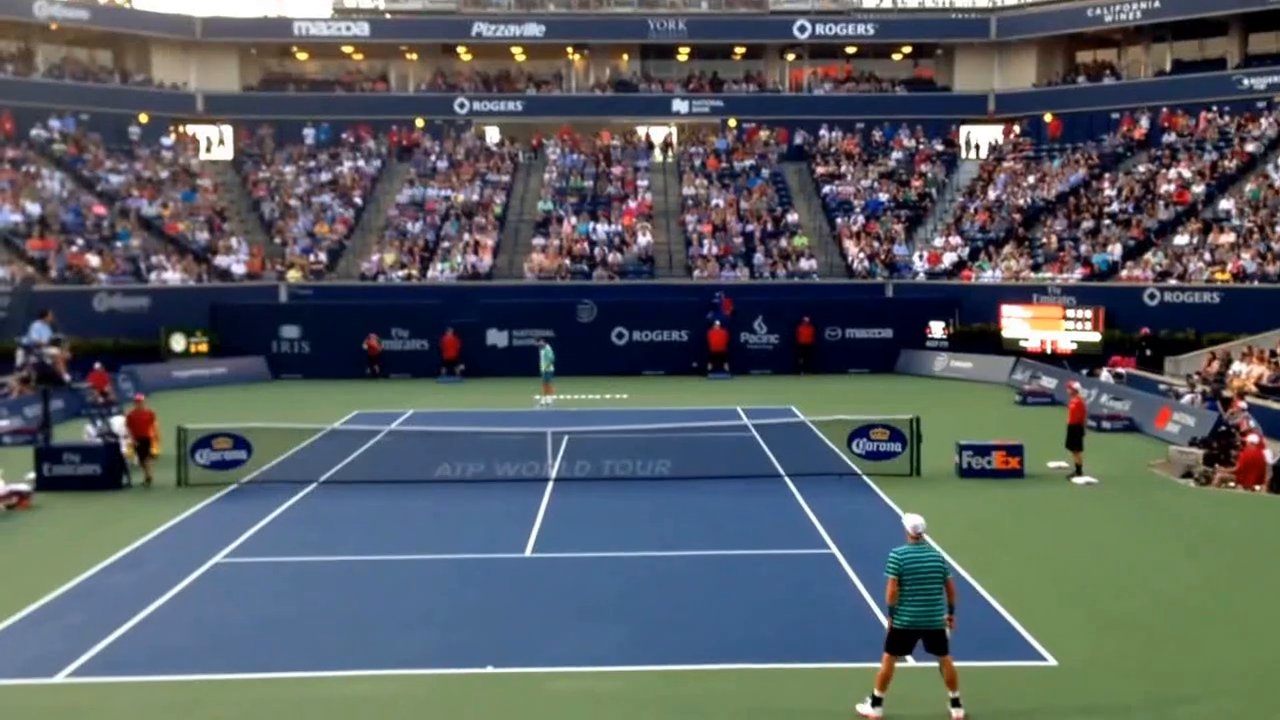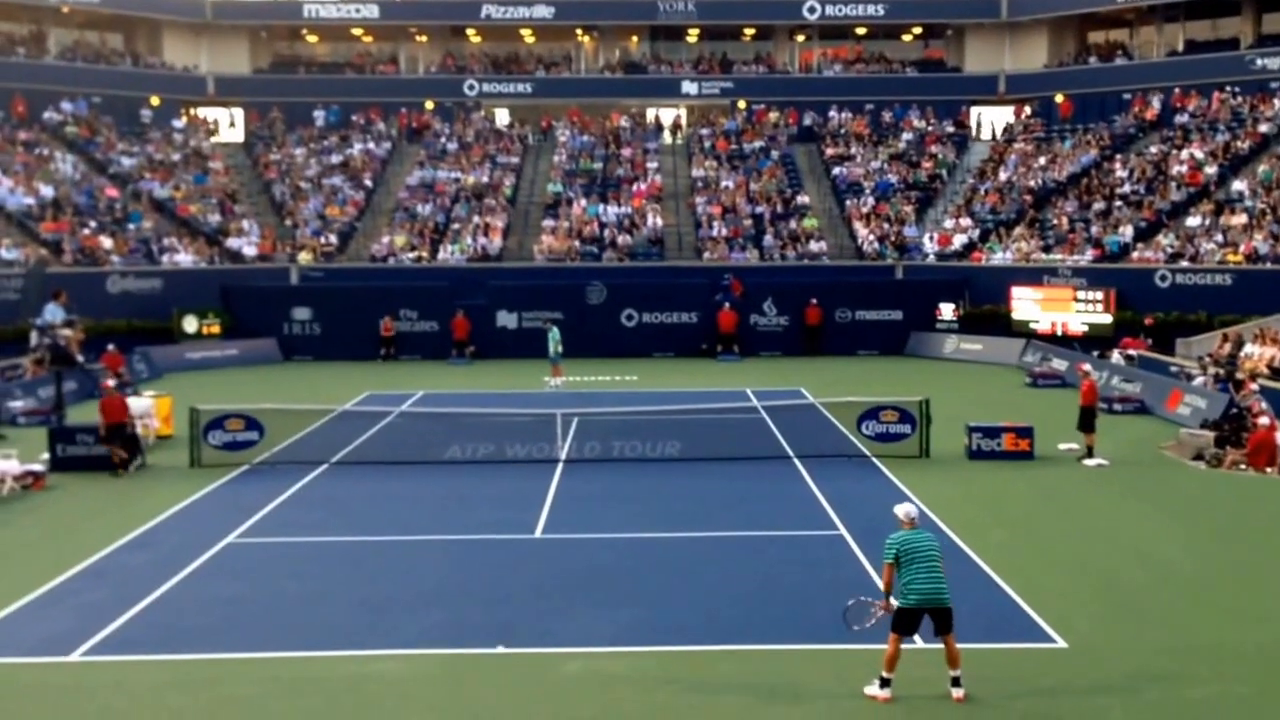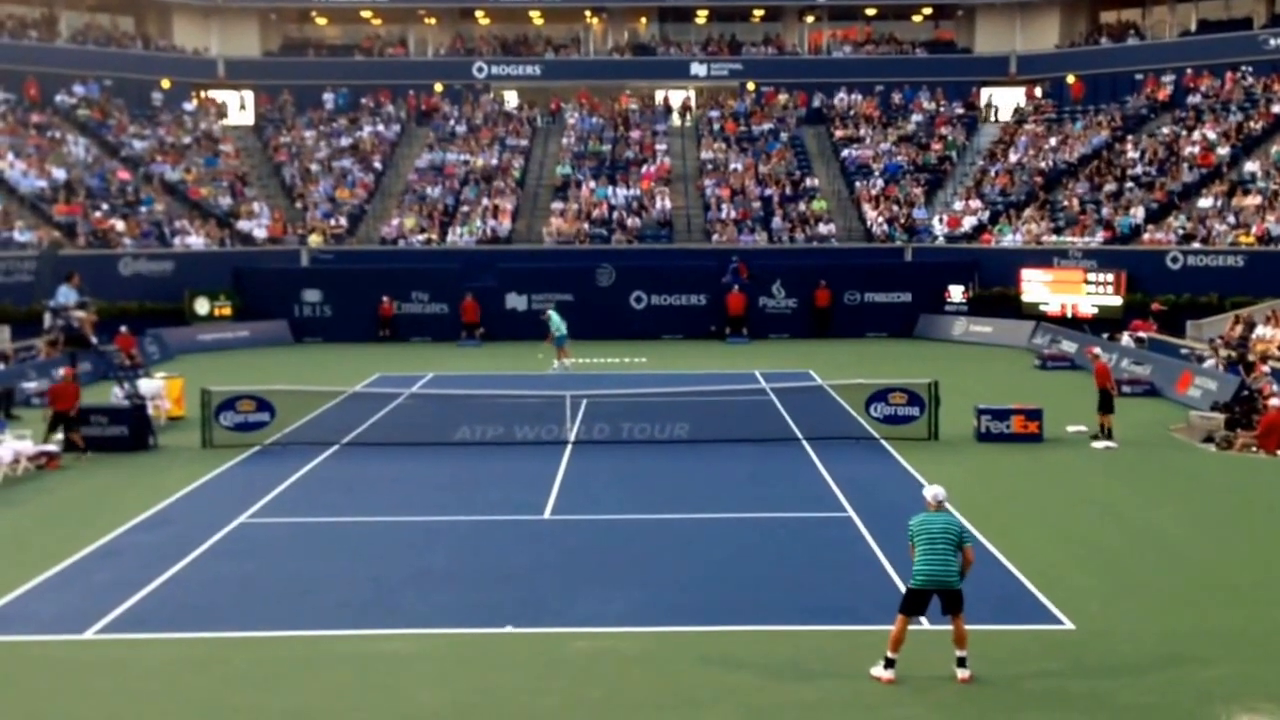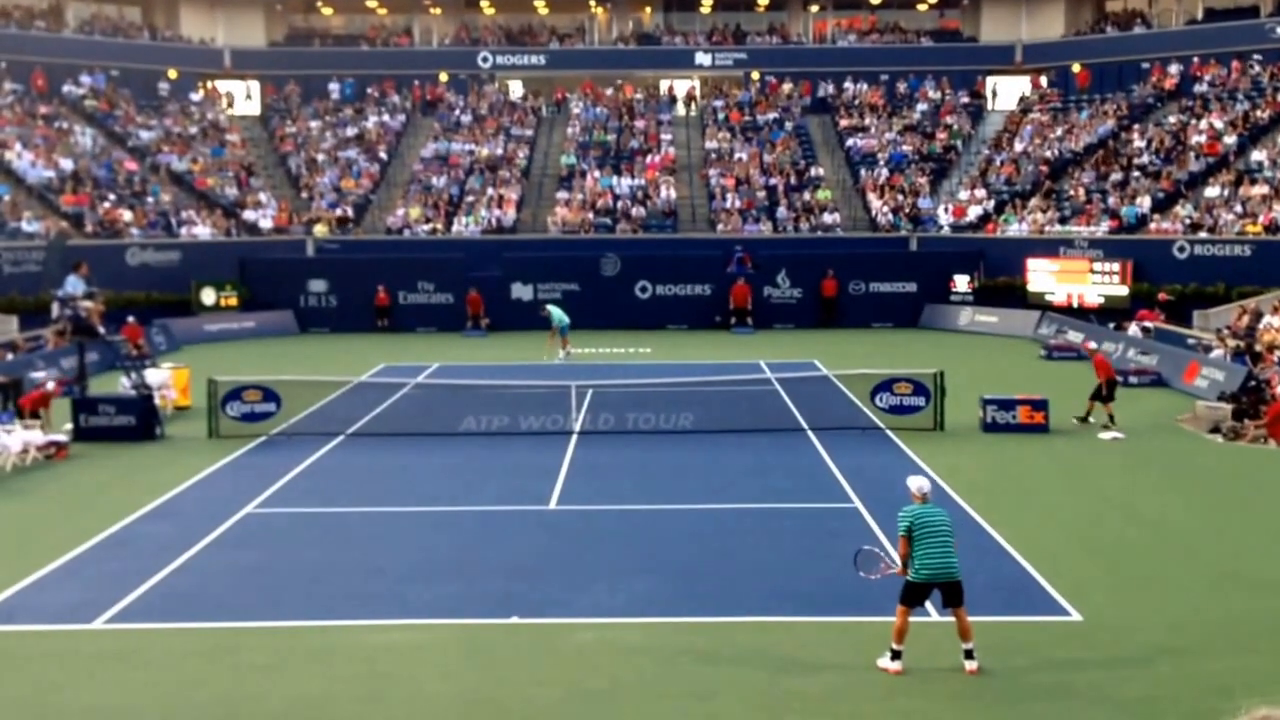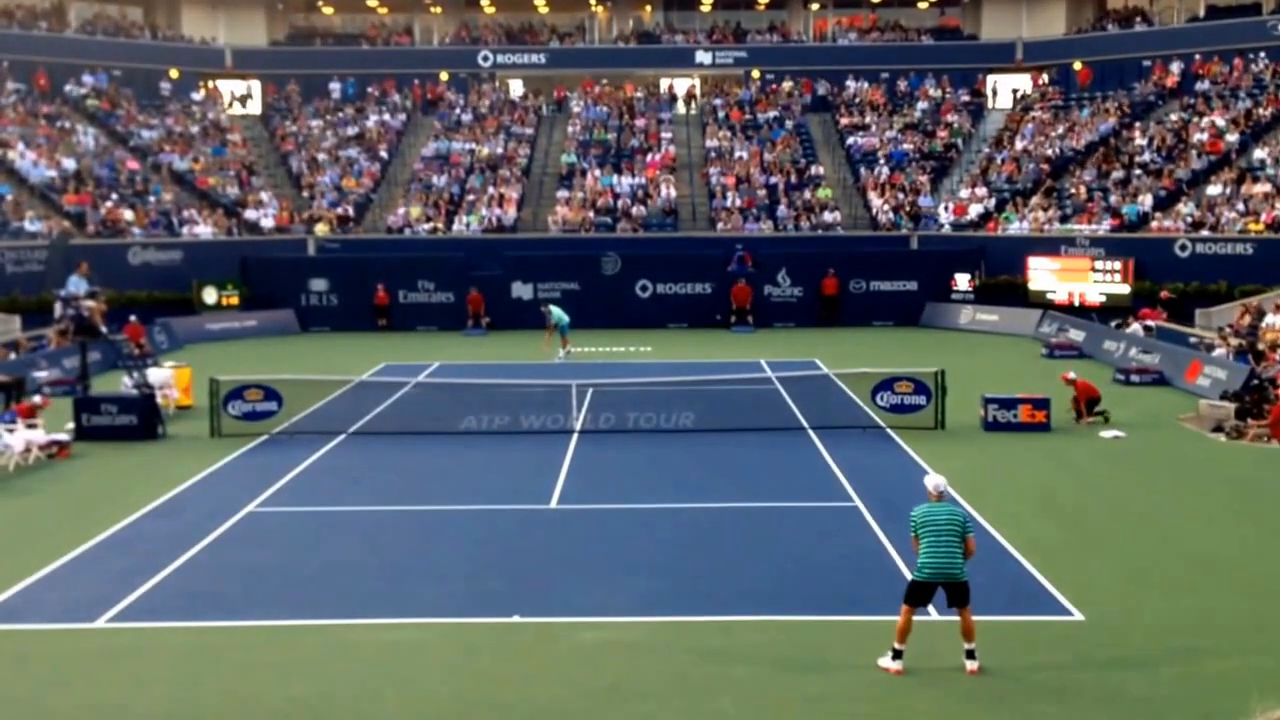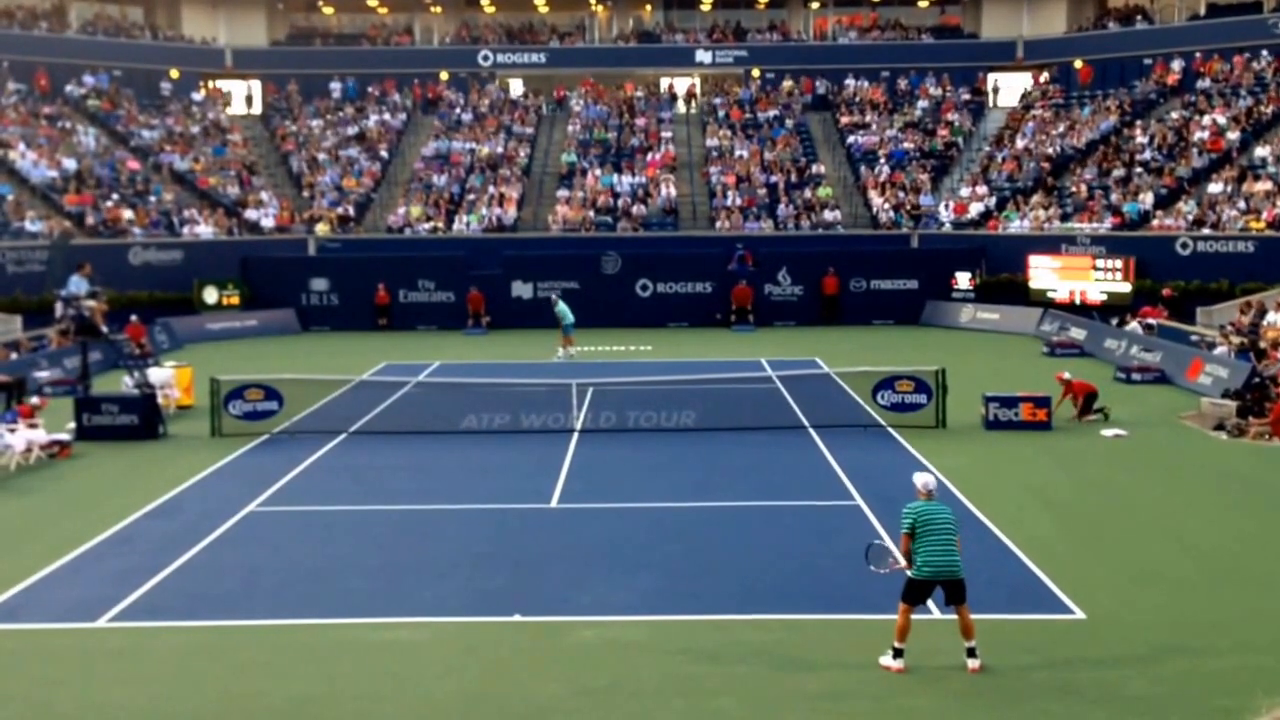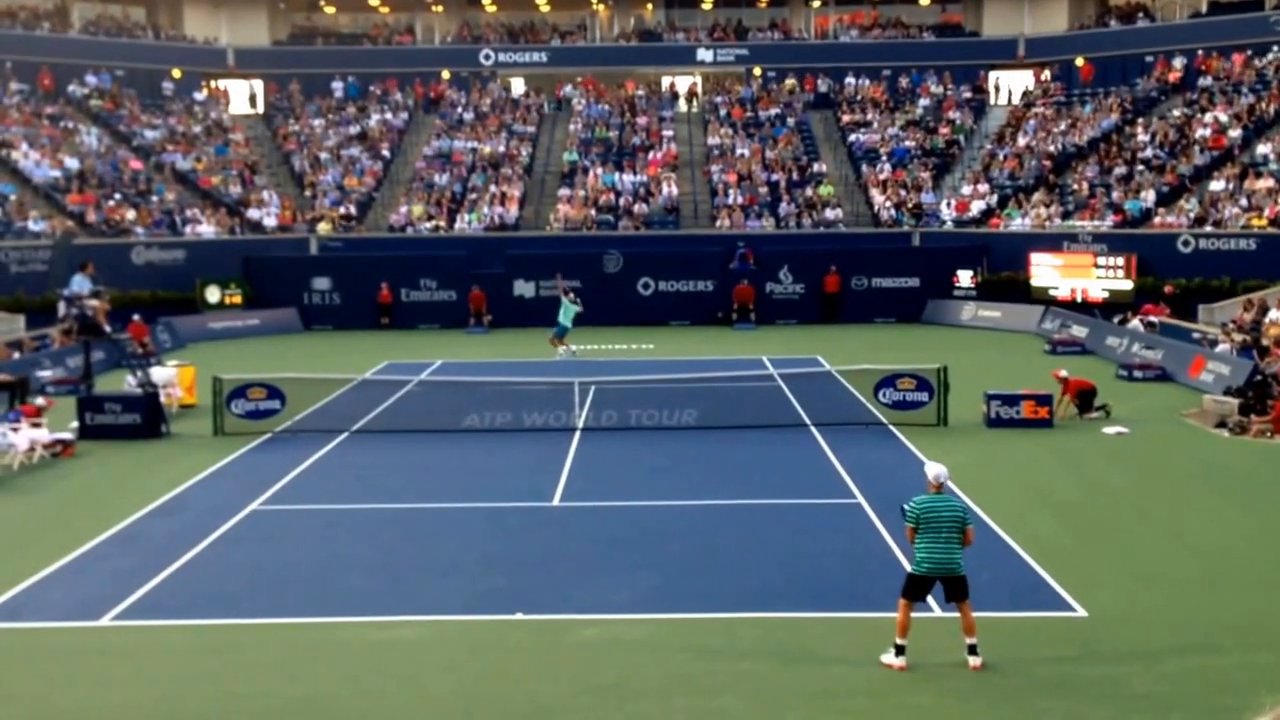
dt=0.7s
person 1, frame 1
left shoulder: (897, 555)
right shoulder: (938, 556)
left elbow: (892, 590)
right elbow: (950, 588)
left wrist: (891, 616)
right wrist: (951, 612)
left hip: (905, 621)
right hip: (935, 620)
left knee: (888, 660)
right knee: (946, 660)
person 1, frame 2
left shoulder: (894, 540)
right shoulder: (932, 539)
left elbow: (888, 576)
left wrist: (887, 599)
left hip: (911, 599)
right hip: (941, 597)
left knee: (895, 639)
right knee: (948, 640)
left ankle: (884, 687)
right ankle: (957, 687)
person 1, frame 3
left shoulder: (915, 521)
right shoulder: (957, 523)
right elbow: (969, 558)
right wrist: (960, 577)
left hip: (921, 579)
right hip: (950, 580)
left knee: (902, 621)
right knee: (958, 619)
left ankle: (888, 668)
right ankle: (962, 668)
person 1, frame 4
left shoulder: (907, 513)
right shoulder: (943, 514)
left elbow: (903, 550)
left wrist: (904, 566)
left hip: (921, 574)
right hip: (950, 571)
left knee: (902, 611)
right knee: (960, 612)
left ankle: (895, 660)
right ankle: (970, 659)
person 1, frame 5
left shoulder: (917, 512)
right shoulder: (960, 513)
left elbow: (917, 547)
right elbow: (971, 549)
left hip: (926, 572)
right hip: (955, 572)
left knee: (907, 611)
right knee: (965, 612)
left ankle: (896, 659)
right ankle: (971, 659)
person 1, frame 6
left shoulder: (911, 509)
right shoulder: (948, 511)
left elbow: (905, 547)
right elbow: (956, 547)
left wrist: (909, 563)
left hip: (924, 571)
right hip: (953, 569)
left knee: (904, 610)
right knee: (962, 610)
left ankle: (897, 658)
right ankle: (972, 657)
person 1, frame 7
left shoulder: (916, 504)
right shoulder: (960, 505)
left elbow: (911, 538)
right elbow: (969, 539)
left hip: (924, 567)
right hip: (953, 567)
left knee: (905, 605)
right knee: (964, 607)
left ankle: (899, 656)
right ankle: (973, 655)
